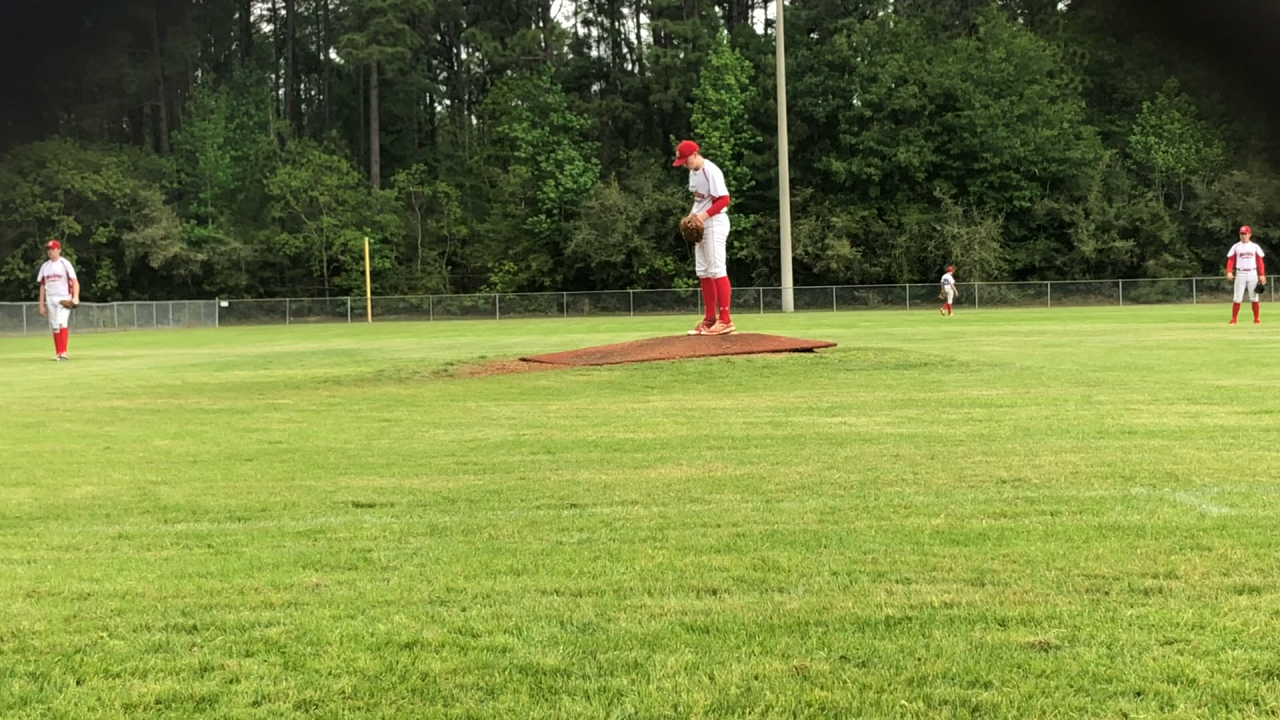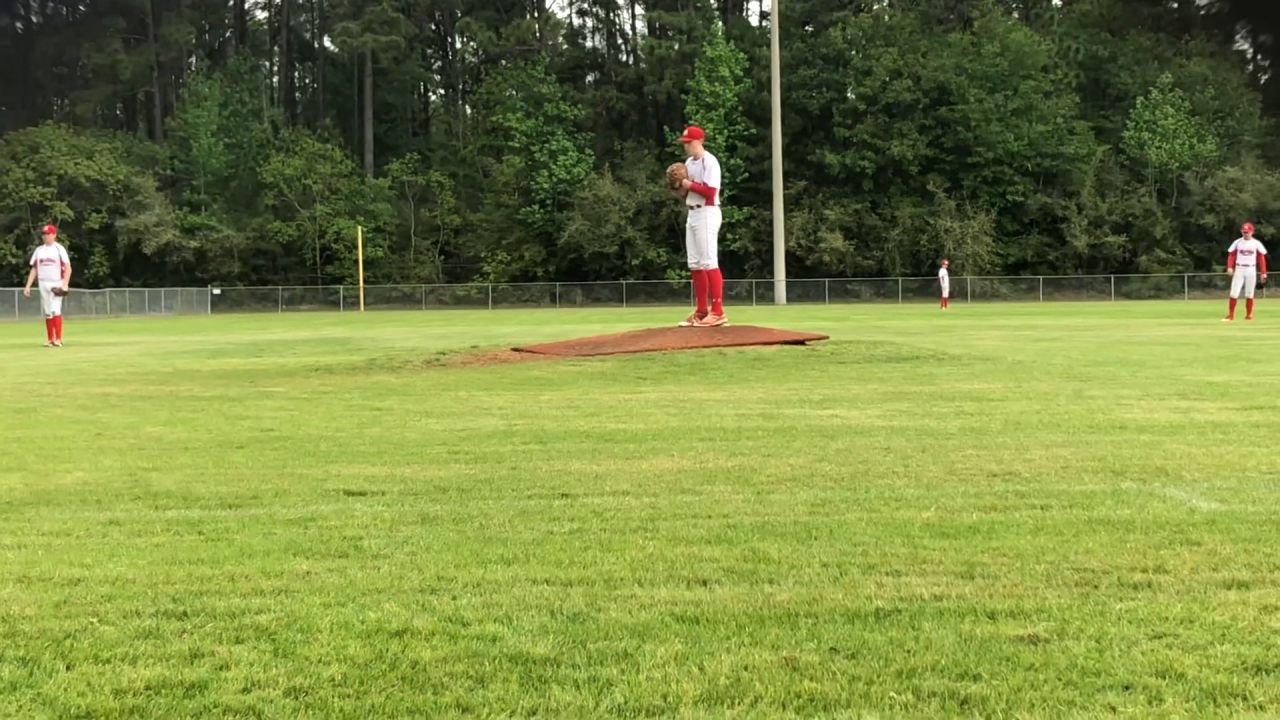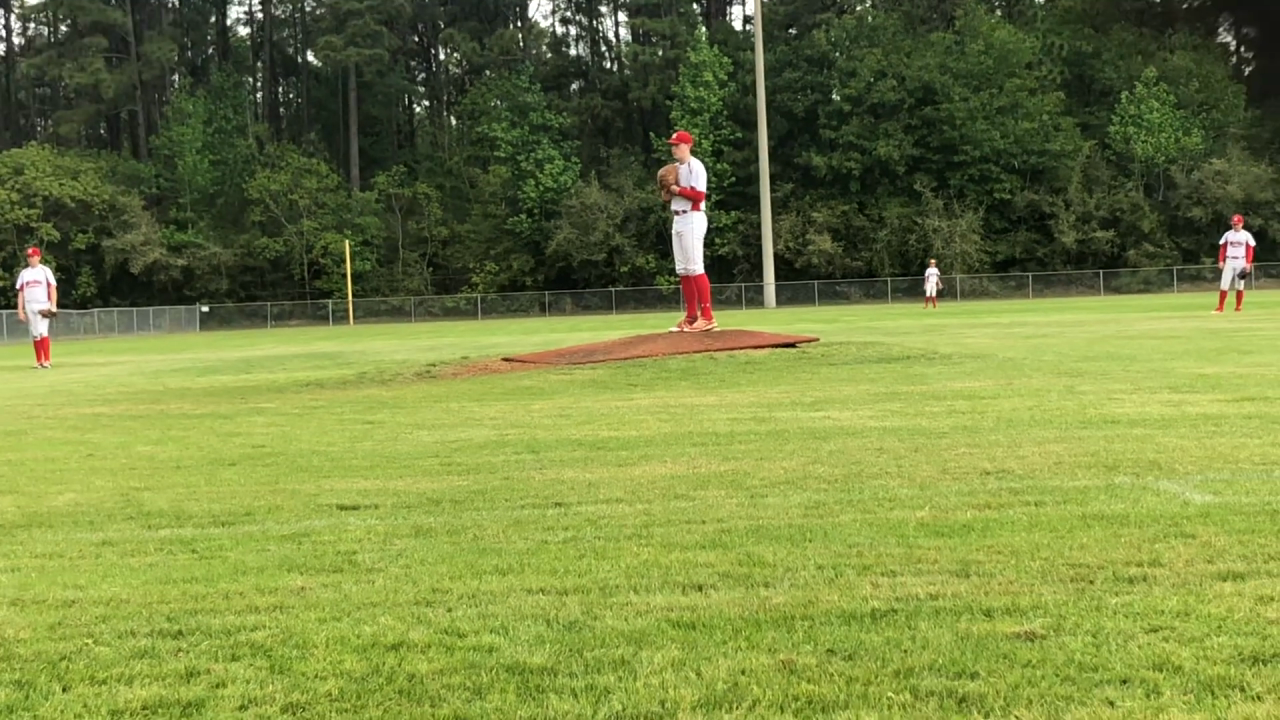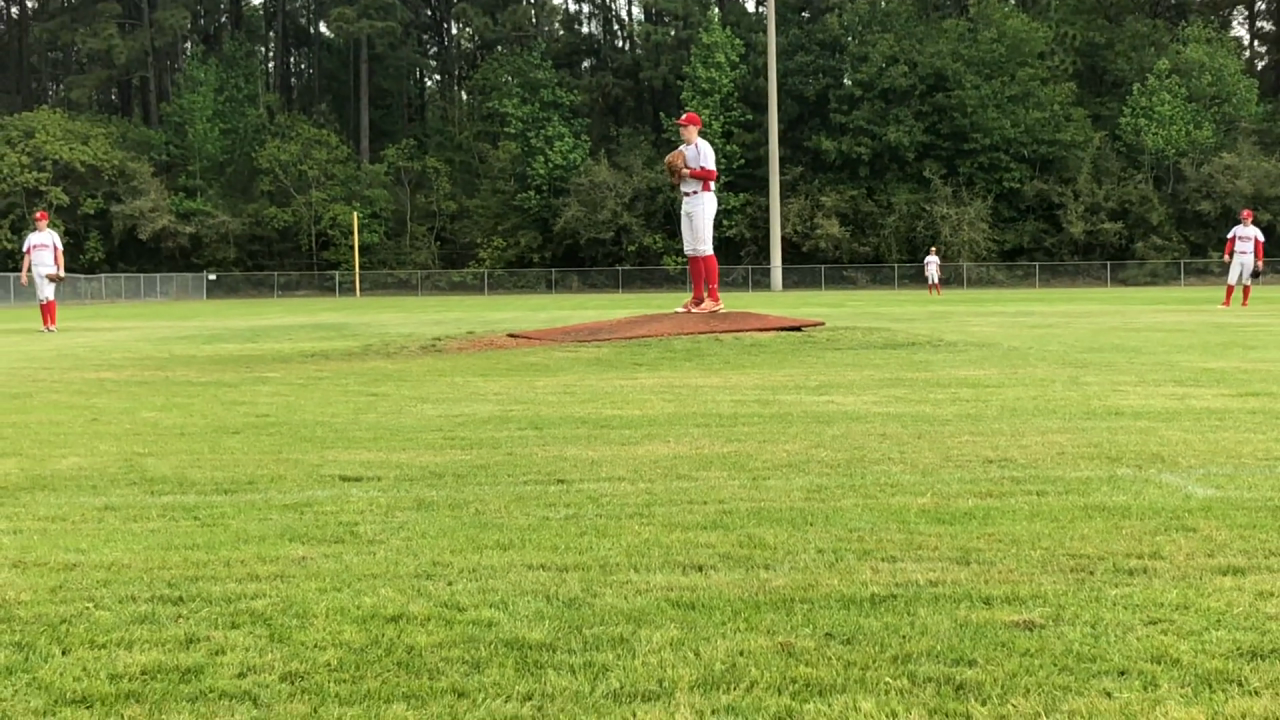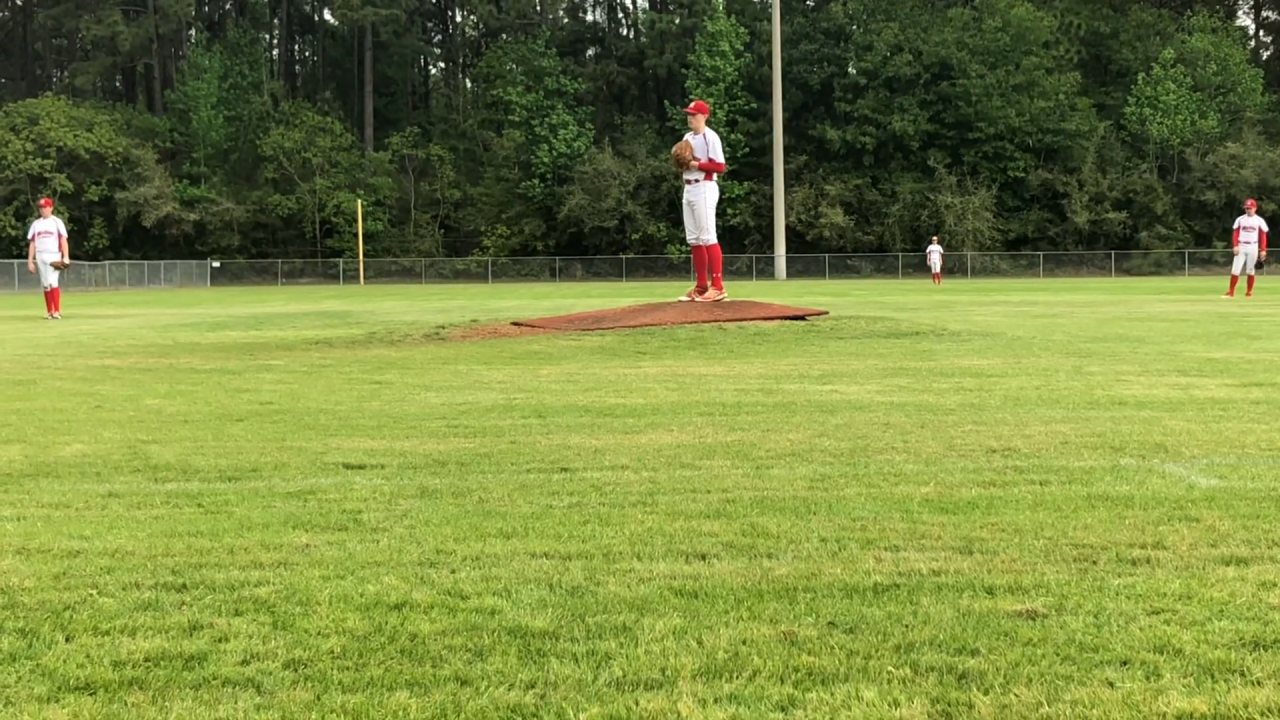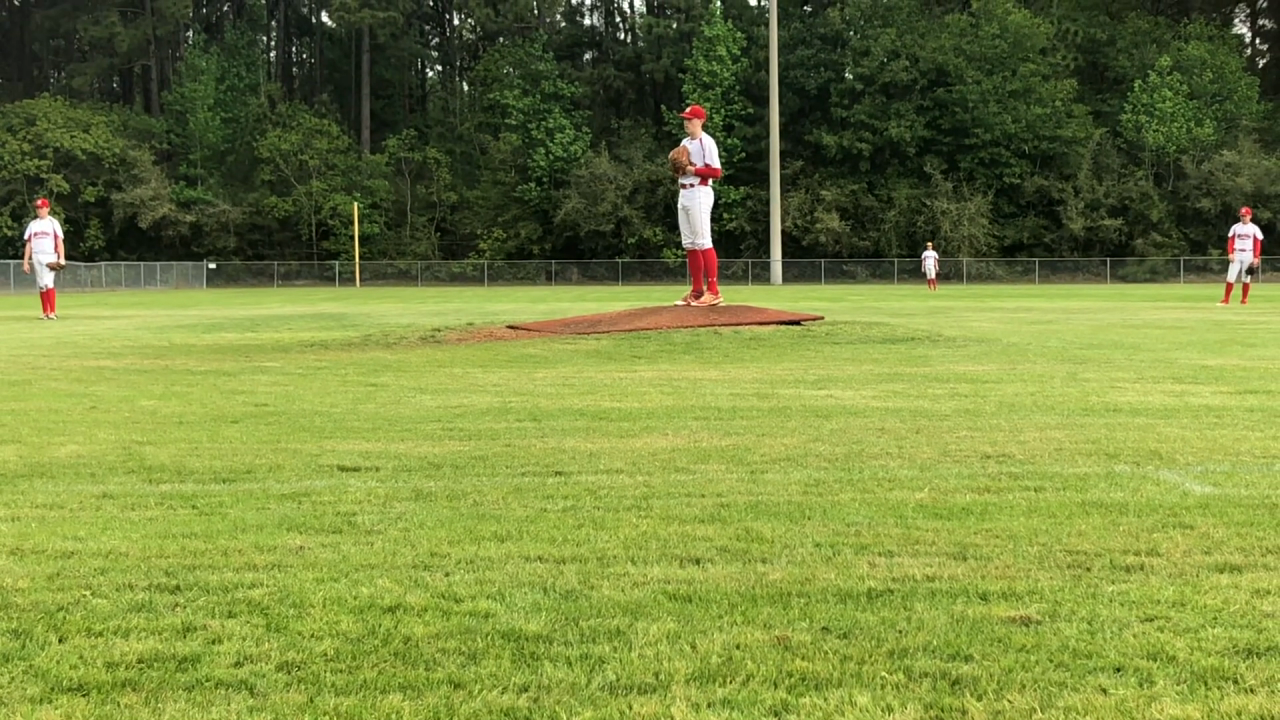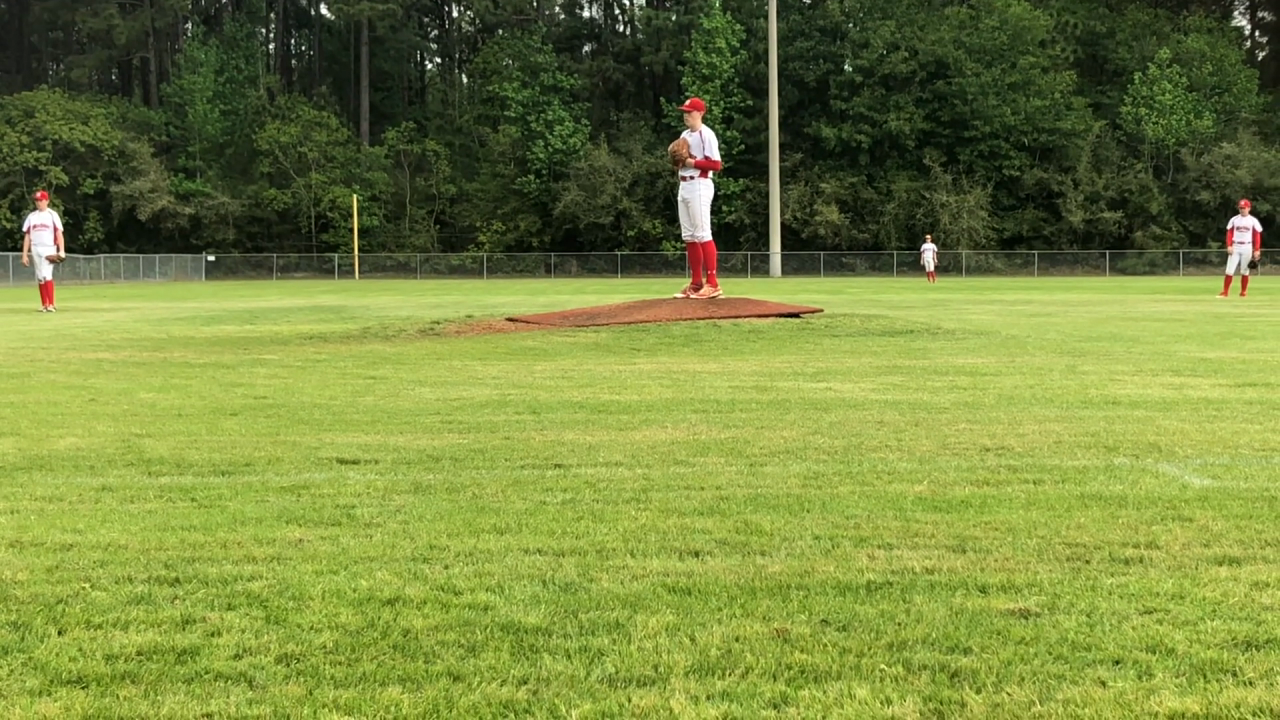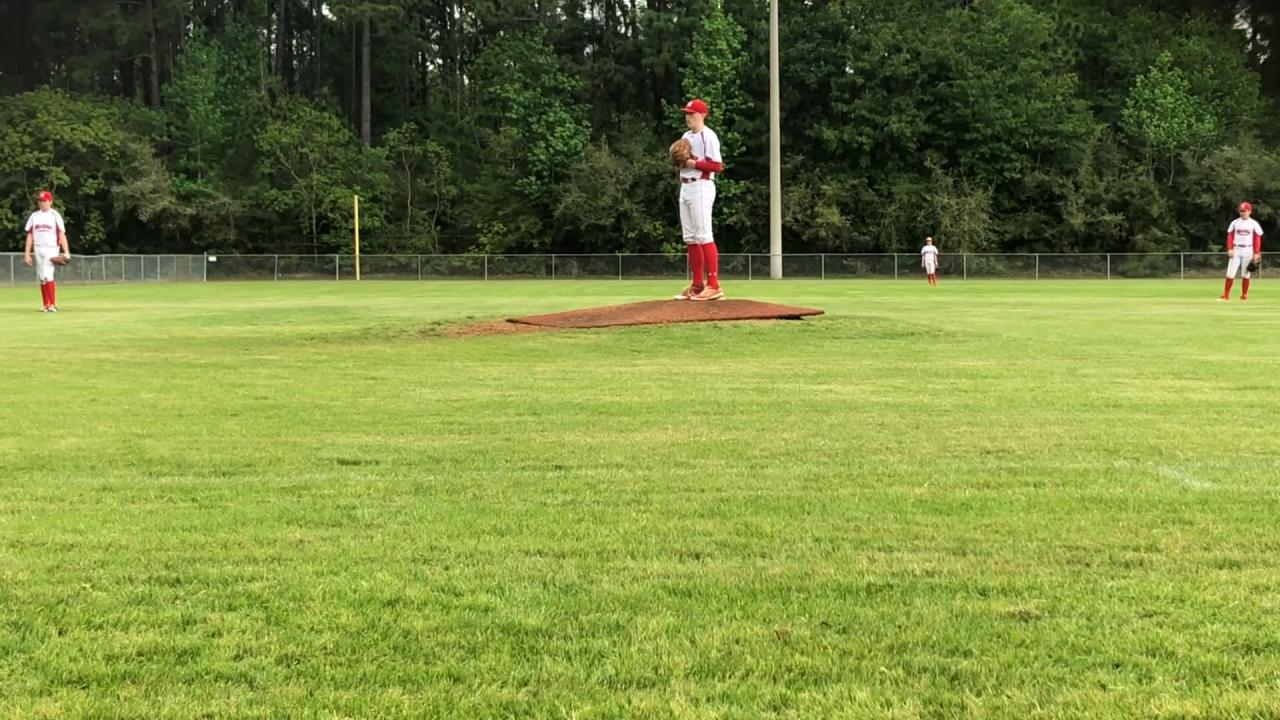
dt=0.5s
person 1, frame 1
left shoulder: (711, 171)
right shoulder: (693, 172)
left elbow: (725, 199)
left wrist: (706, 214)
right wrist: (693, 215)
left hip: (715, 222)
right hip: (701, 224)
left knee: (717, 270)
right knee: (703, 273)
left ankle: (725, 320)
right ankle: (710, 318)
person 1, frame 2
left shoulder: (709, 162)
right shoulder: (689, 162)
left elbow: (711, 192)
left wrist: (689, 185)
right wrist: (679, 184)
left hip: (706, 214)
right hip: (692, 214)
left knee: (709, 262)
right knee: (695, 264)
left ankle: (717, 312)
right ankle: (702, 311)
person 1, frame 3
left shoulder: (695, 166)
left elbow: (700, 195)
right elbow: (670, 197)
left wrist: (677, 190)
right wrist: (666, 189)
left hip: (692, 219)
right hip: (677, 220)
left knee: (695, 268)
right knee: (682, 270)
left ankle: (707, 317)
right ankle: (691, 316)
person 1, frame 4
left shoulder: (703, 147)
right shoulder: (681, 150)
left elbow: (711, 175)
left wrist: (688, 172)
left hip: (702, 200)
right hip: (687, 201)
left knee: (703, 249)
right knee: (691, 251)
left ankle: (714, 298)
right ankle: (698, 297)
person 1, frame 5
left shoulder: (710, 137)
right shoulder: (687, 138)
left elbow: (720, 167)
left wrist: (695, 164)
left hip: (704, 189)
right hip: (688, 189)
left knee: (707, 237)
right knee: (694, 239)
left ankle: (717, 287)
right ankle: (701, 286)
person 1, frame 6
left shoulder: (706, 142)
right shoulder: (685, 143)
left elbow: (716, 172)
left wrist: (691, 170)
left hip: (699, 194)
right hip: (683, 194)
left knee: (703, 242)
right knee: (689, 244)
left ankle: (713, 291)
right ankle: (697, 290)
person 1, frame 7
left shoulder: (706, 134)
right shoulder: (684, 135)
left elbow: (715, 164)
left wrist: (690, 162)
left hip: (699, 186)
right hip: (683, 186)
left knee: (702, 234)
right knee: (689, 236)
left ankle: (712, 284)
right ankle: (696, 283)
person 1, frame 8
left shoulder: (708, 136)
right shoulder: (686, 136)
left elbow: (717, 166)
left wrist: (692, 163)
left hip: (701, 187)
right hip: (685, 187)
left knee: (703, 236)
right knee: (690, 238)
left ankle: (713, 286)
right ankle: (697, 284)
